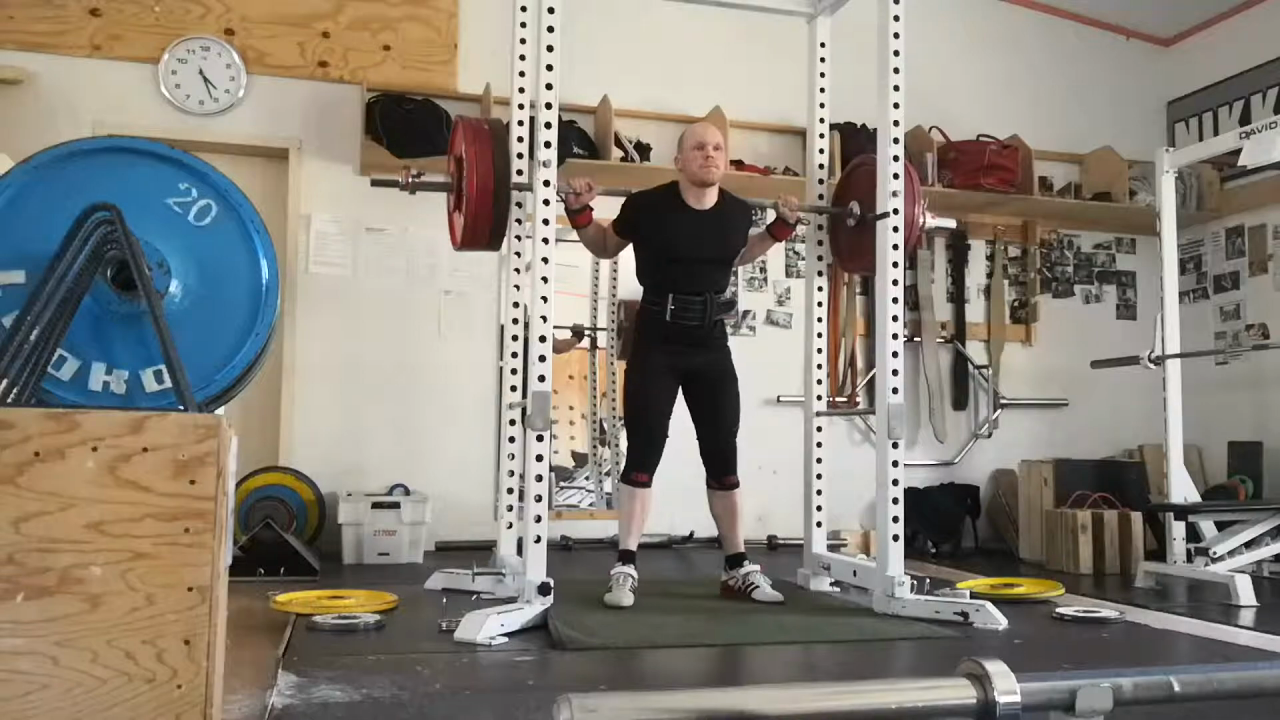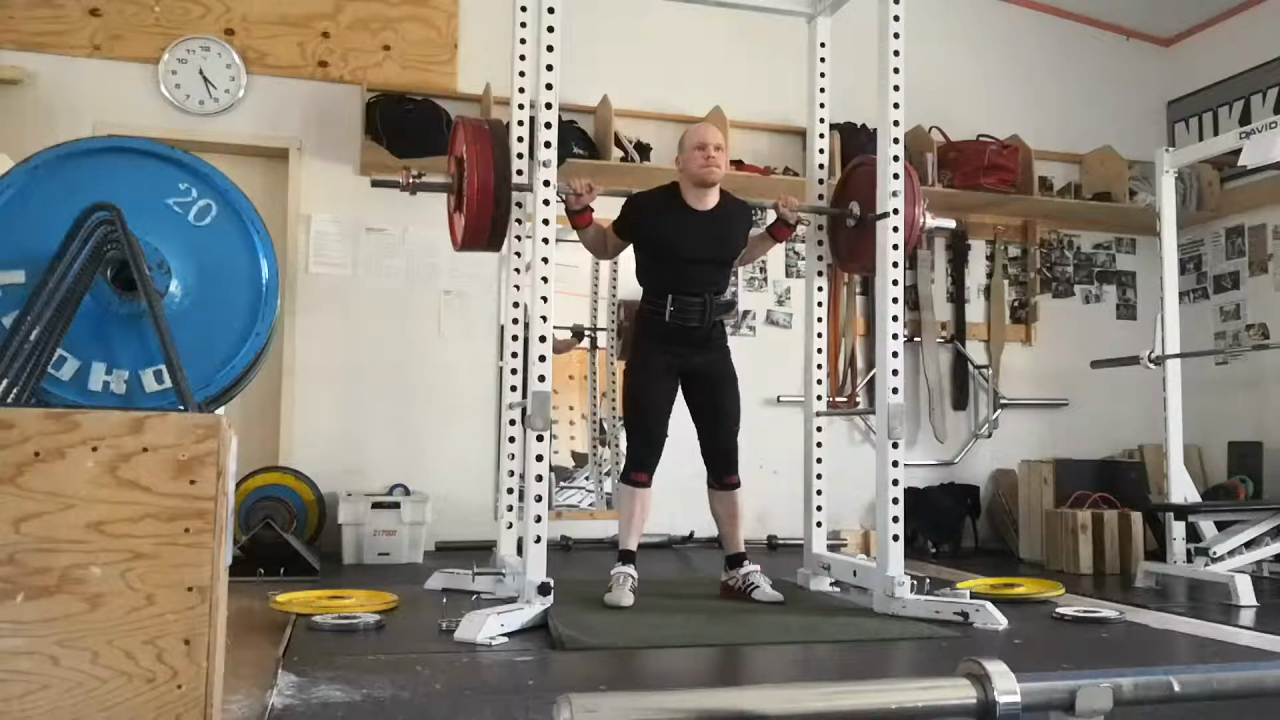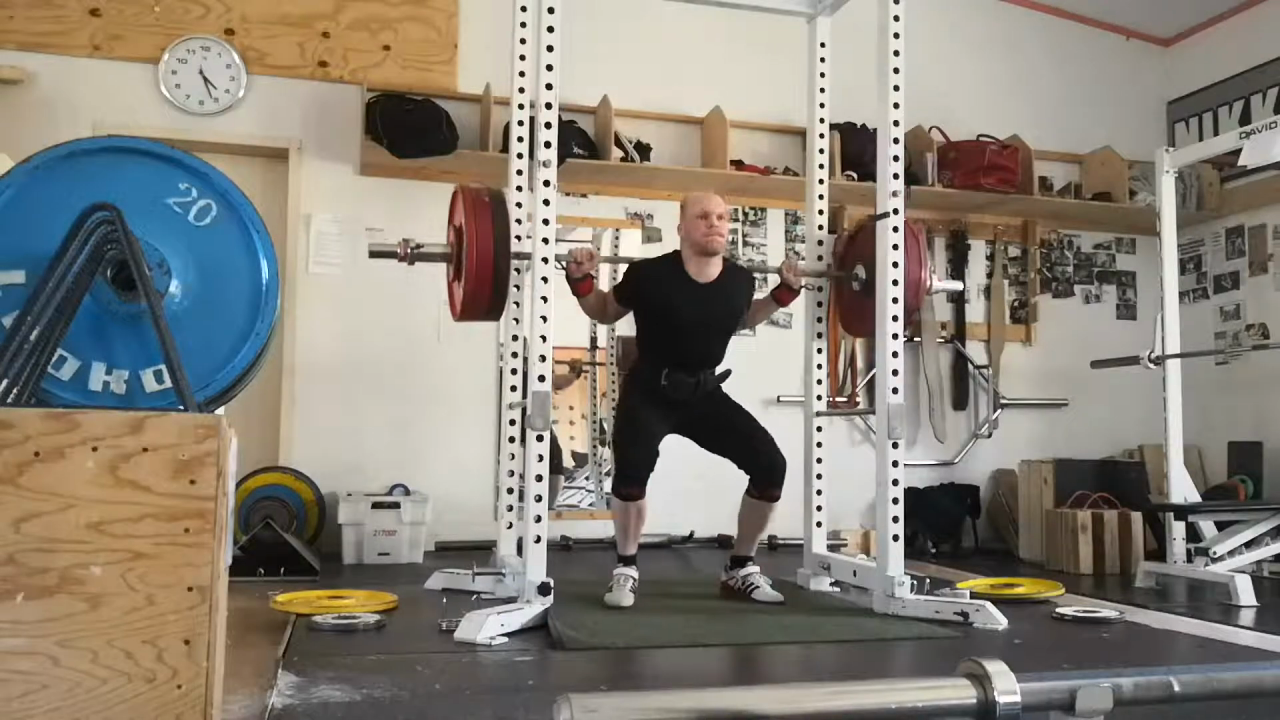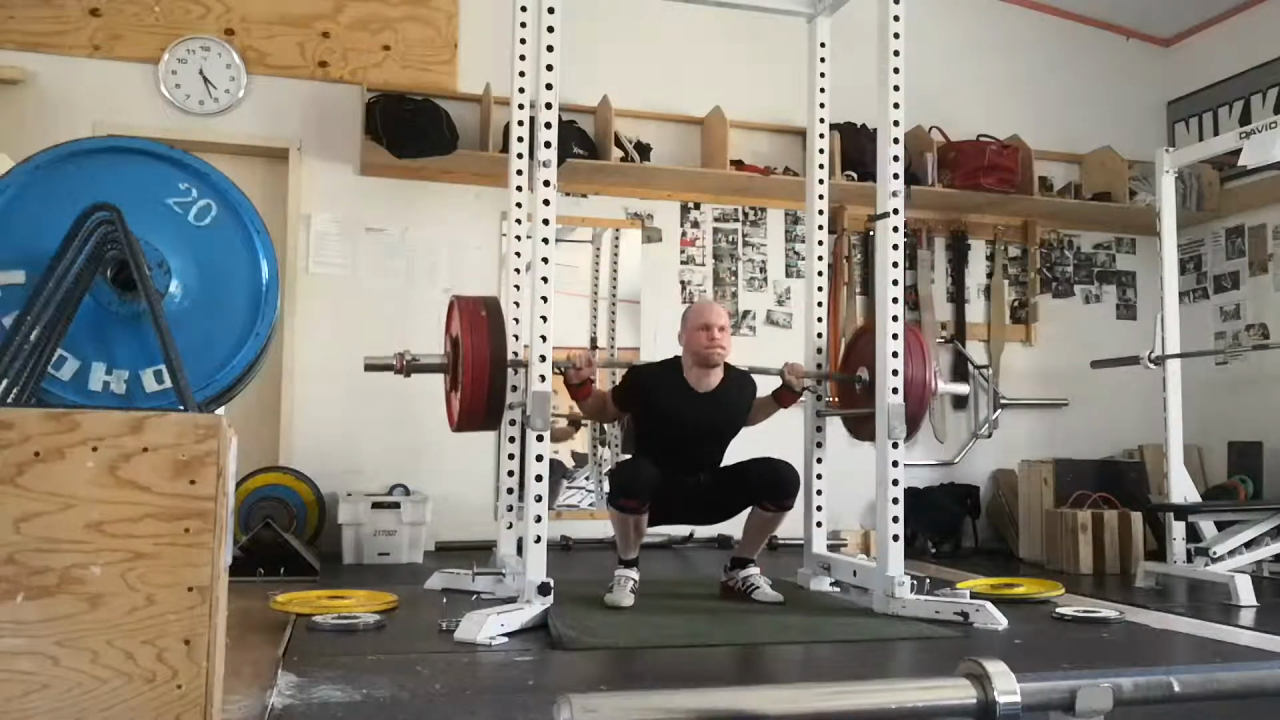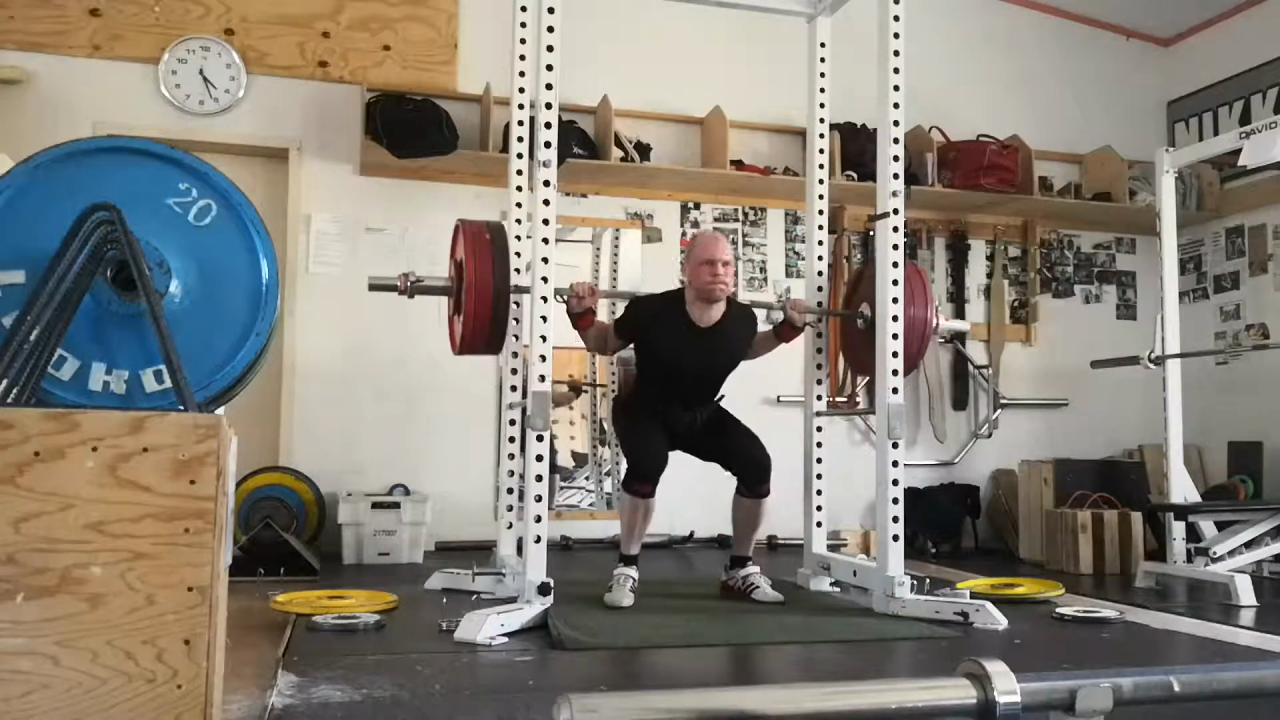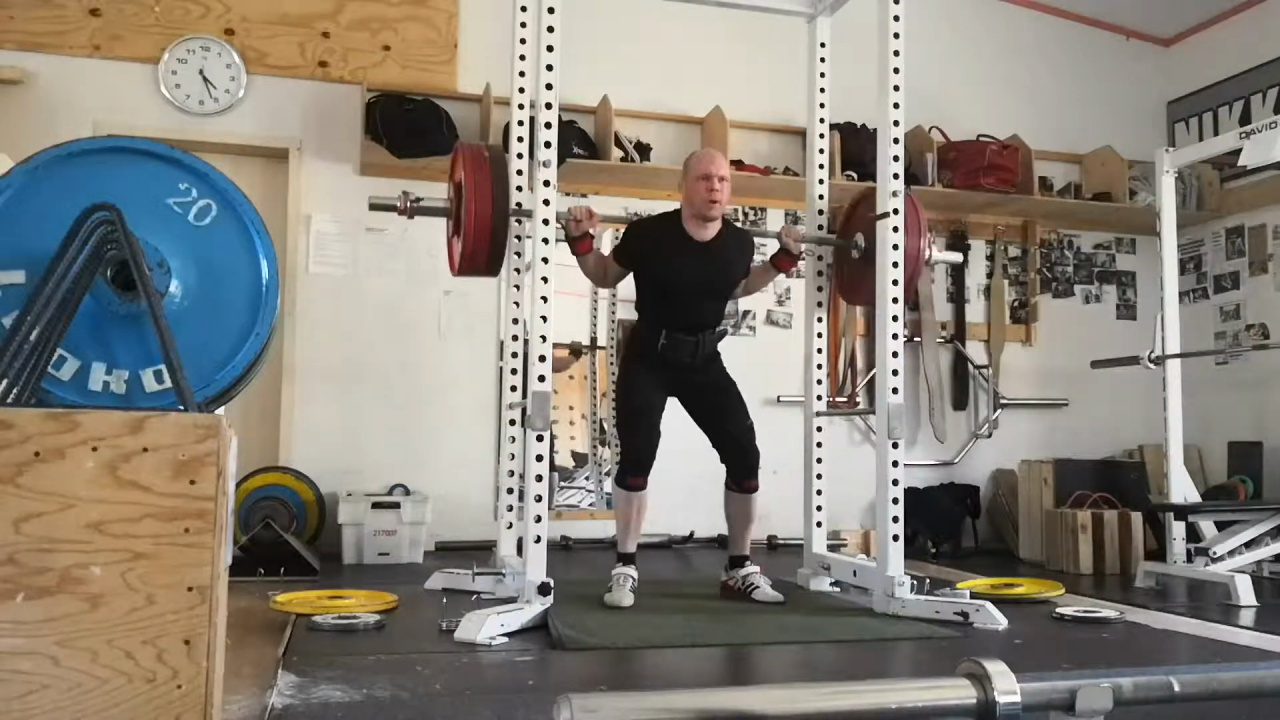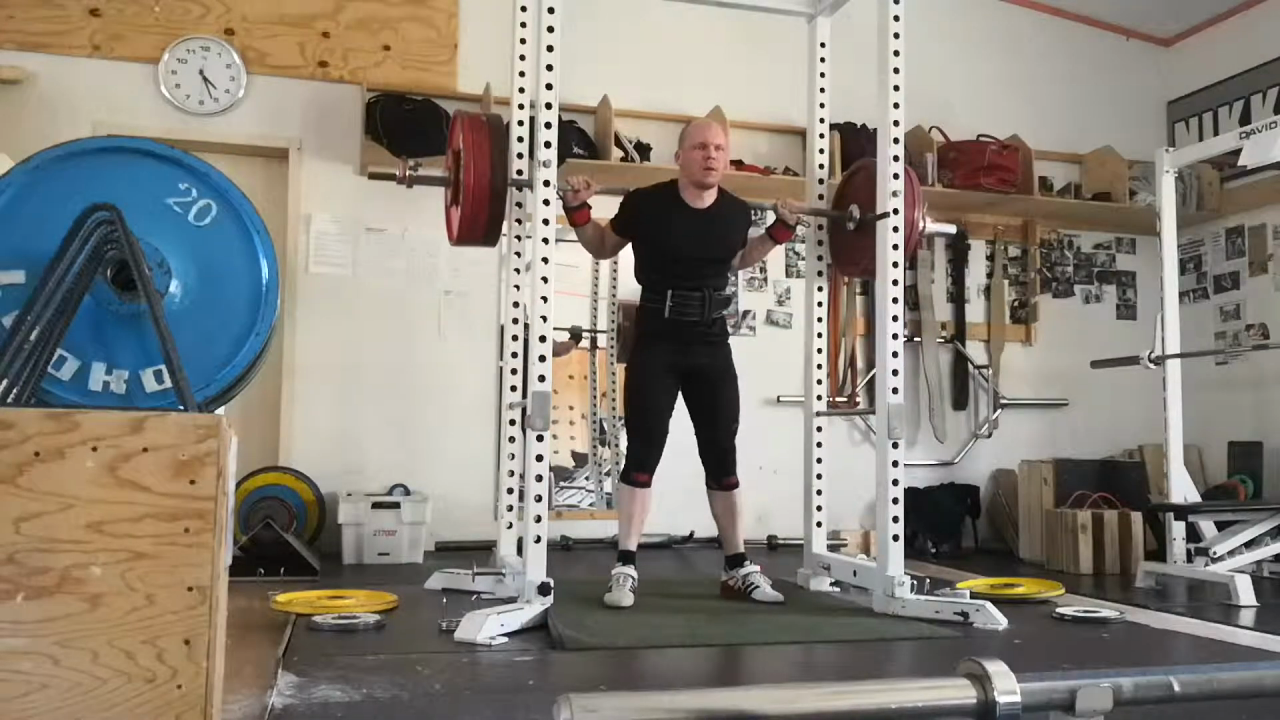
dt=0.7s
person 1, frame 1
left shoulder: (737, 211)
right shoulder: (647, 206)
right elbow: (605, 248)
left wrist: (781, 227)
right wrist: (579, 213)
left hip: (711, 343)
right hip: (656, 342)
left knee: (723, 457)
right knee: (644, 454)
left ankle: (738, 568)
right ankle: (625, 568)
person 1, frame 2
left shoulder: (737, 213)
right shoulder: (648, 207)
right elbow: (605, 248)
left wrist: (782, 228)
right wrist: (579, 213)
left hip: (710, 342)
right hip: (656, 340)
left knee: (724, 457)
right knee: (643, 454)
left ankle: (737, 568)
right ankle: (625, 569)
person 1, frame 3
left shoulder: (739, 280)
right shoulder: (650, 274)
right elbow: (606, 312)
left wrist: (785, 292)
right wrist: (581, 281)
left hip: (705, 395)
right hip: (649, 393)
left knee: (770, 465)
right knee: (633, 467)
left ankle: (740, 569)
right ankle: (626, 569)
person 1, frame 4
left shoulder: (741, 386)
right shoulder: (650, 380)
right elbow: (604, 411)
left wrist: (787, 393)
right wrist: (579, 385)
left hip: (709, 490)
right hip: (652, 491)
left knee: (783, 479)
right knee: (630, 476)
left ankle: (740, 571)
right ankle: (627, 571)
person 1, frame 5
left shoulder: (742, 319)
right shoulder: (651, 312)
right elbow: (606, 344)
left wrist: (788, 329)
right wrist: (582, 315)
left hip: (702, 415)
right hip: (644, 412)
left knee: (756, 463)
right knee: (646, 464)
left ankle: (739, 569)
right ankle: (627, 568)
person 1, frame 6
left shoulder: (739, 242)
right shoulder: (649, 233)
right elbow: (605, 277)
left wrist: (784, 259)
right wrist: (580, 241)
left hip: (703, 361)
right hip: (648, 360)
left knee: (744, 455)
right knee: (638, 454)
left ankle: (740, 570)
right ankle: (625, 570)
person 1, frame 7
left shoulder: (737, 212)
right shoulder: (646, 203)
right elbow: (603, 248)
left wrist: (781, 230)
right wrist: (577, 211)
left hip: (712, 341)
right hip: (656, 339)
left knee: (722, 455)
right knee: (644, 452)
left ankle: (738, 569)
right ankle: (625, 568)
